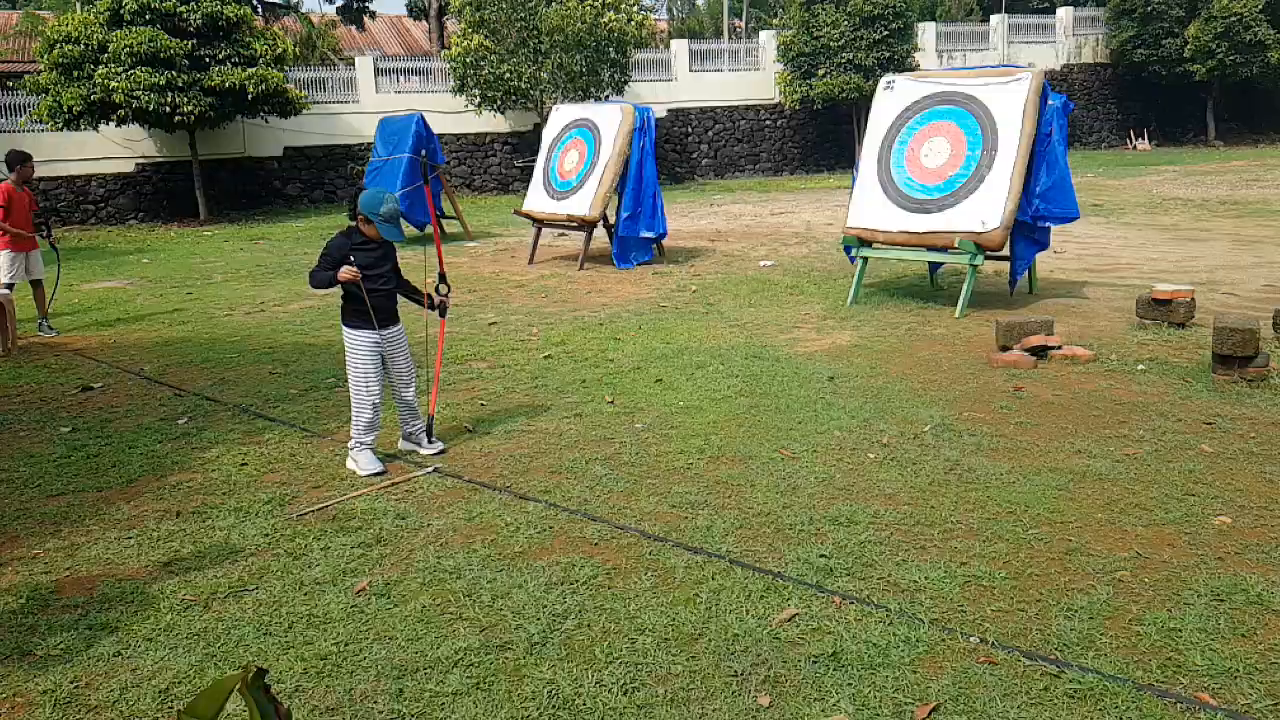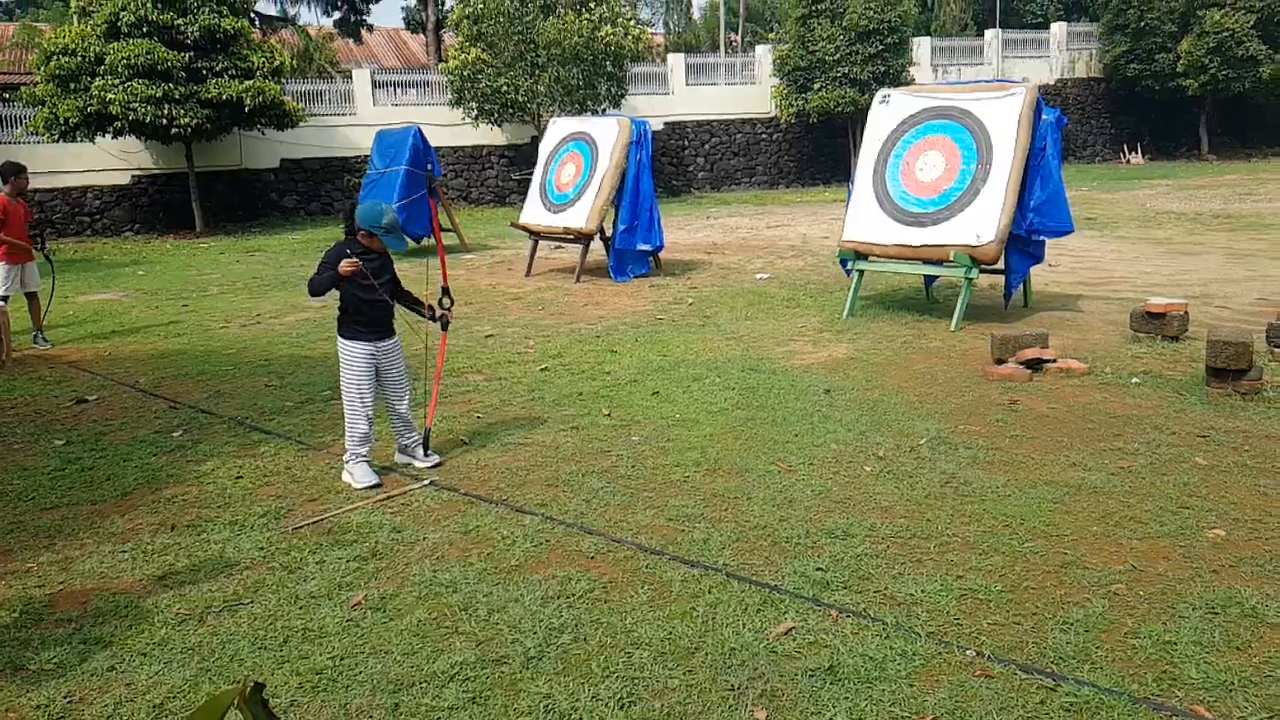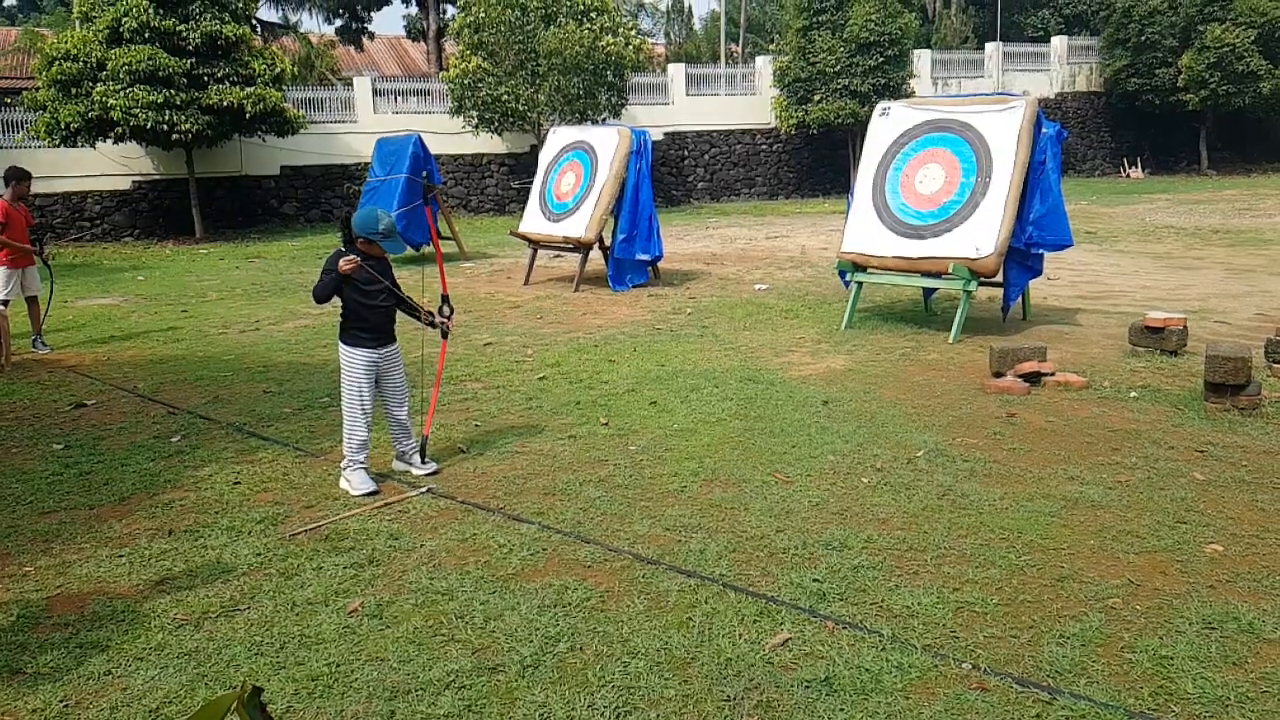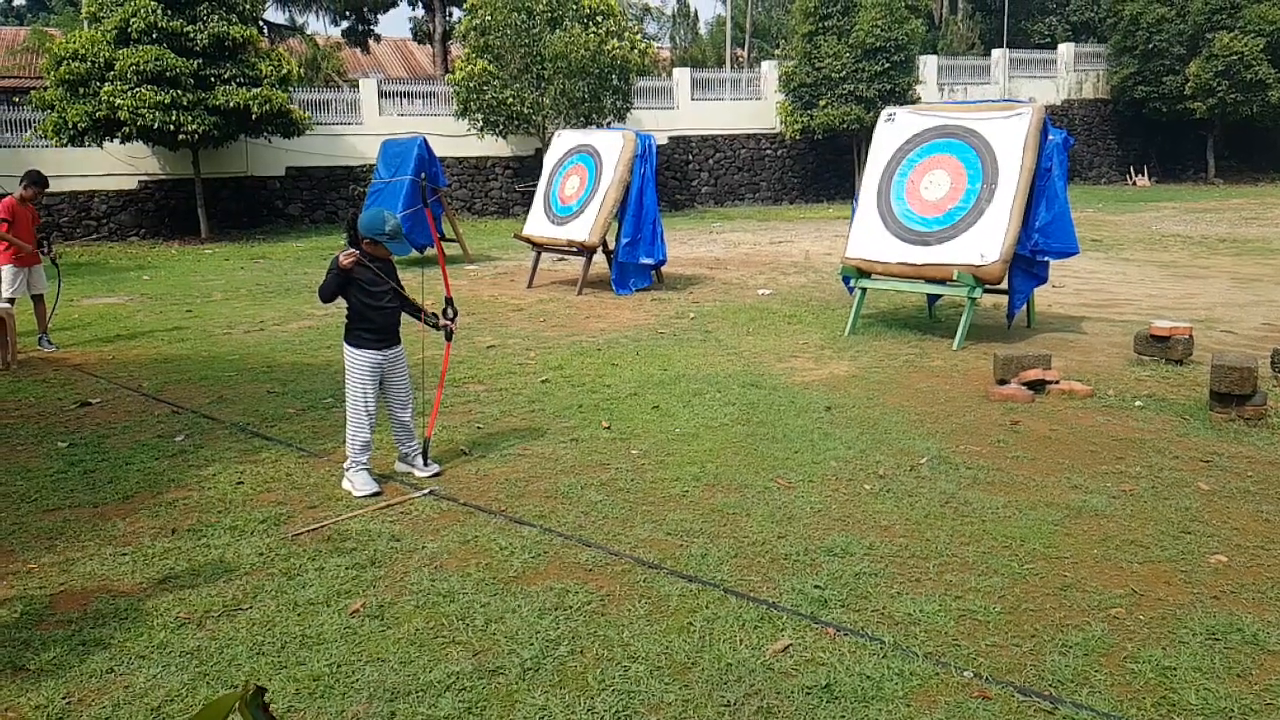
dt=0.3s
person 1, frame 1
left shoulder: (386, 245)
right shoulder: (342, 244)
right elbow: (315, 278)
left wrist: (427, 300)
right wrist: (337, 276)
left hip: (392, 327)
right hip: (360, 331)
left knee: (406, 384)
right knee: (367, 393)
left ankle: (413, 434)
right ankle: (360, 449)
person 1, frame 2
left shoulder: (383, 256)
right shoulder: (340, 253)
left elbow: (397, 292)
right elbow: (314, 287)
left wrist: (429, 312)
right wrist: (337, 273)
left hip: (387, 340)
right hip: (356, 343)
left knee: (399, 397)
right knee: (360, 404)
left ankle: (409, 446)
right ankle: (355, 461)
person 1, frame 3
left shoulder: (382, 263)
right shoulder: (340, 260)
left elbow: (398, 297)
right elbow: (320, 296)
left wrist: (429, 318)
right wrist: (338, 274)
left hip: (388, 346)
right hip: (357, 349)
left knee: (398, 404)
right knee: (359, 410)
left ankle: (407, 453)
right ankle: (353, 468)
person 1, frame 4
left shoulder: (386, 265)
right shoulder: (348, 262)
left elbow: (403, 299)
right elbow: (326, 295)
left wrist: (433, 320)
right wrist: (341, 270)
left hip: (393, 347)
right hip: (362, 351)
left knee: (402, 406)
right knee: (362, 411)
left ankle: (410, 455)
right ankle: (356, 470)
